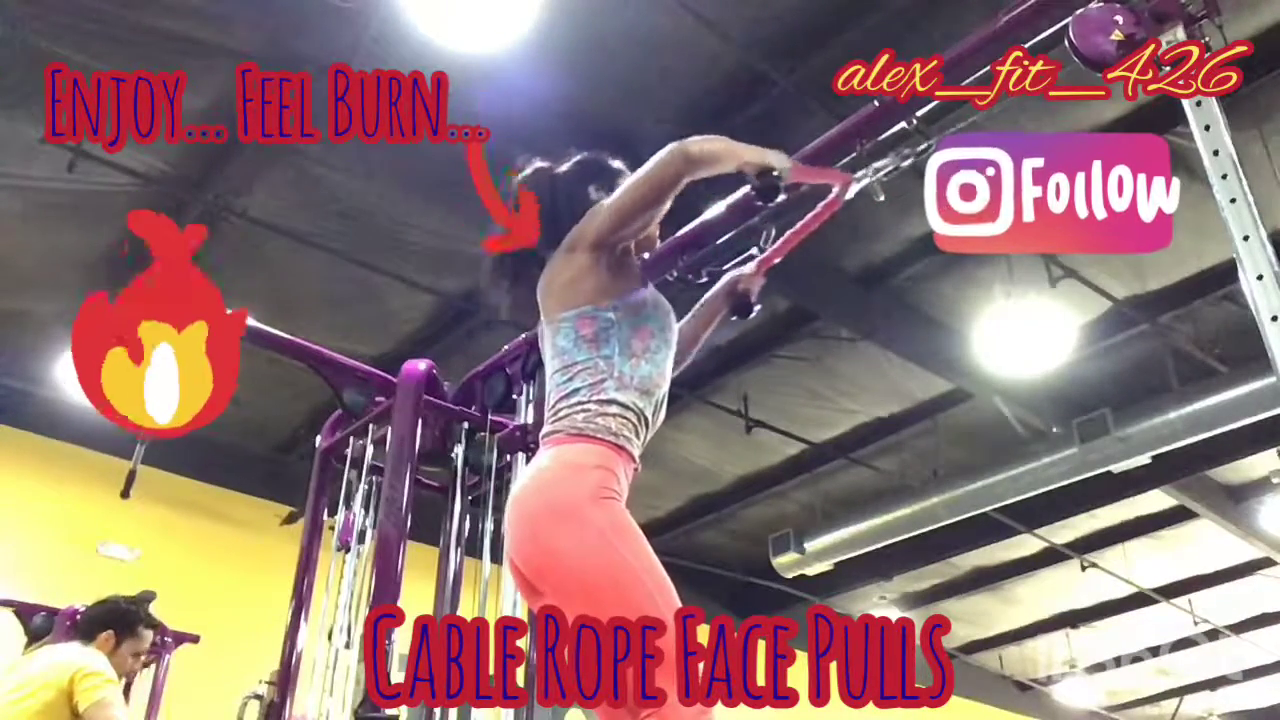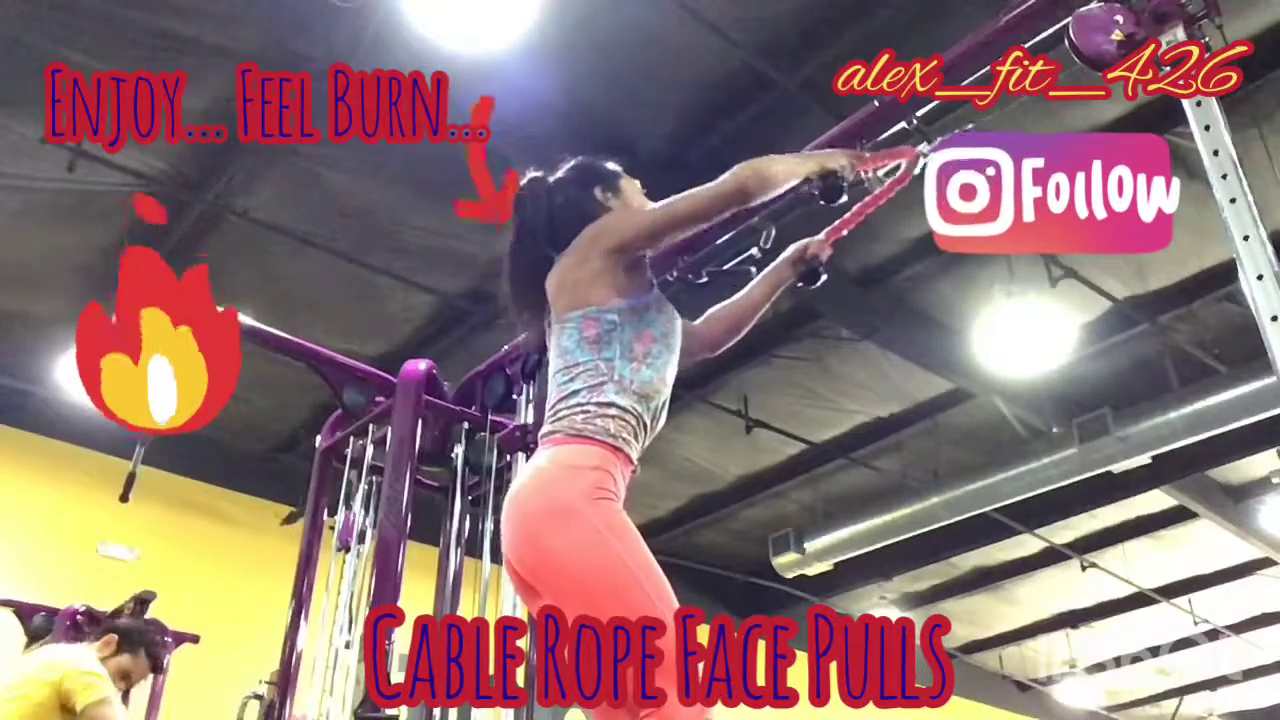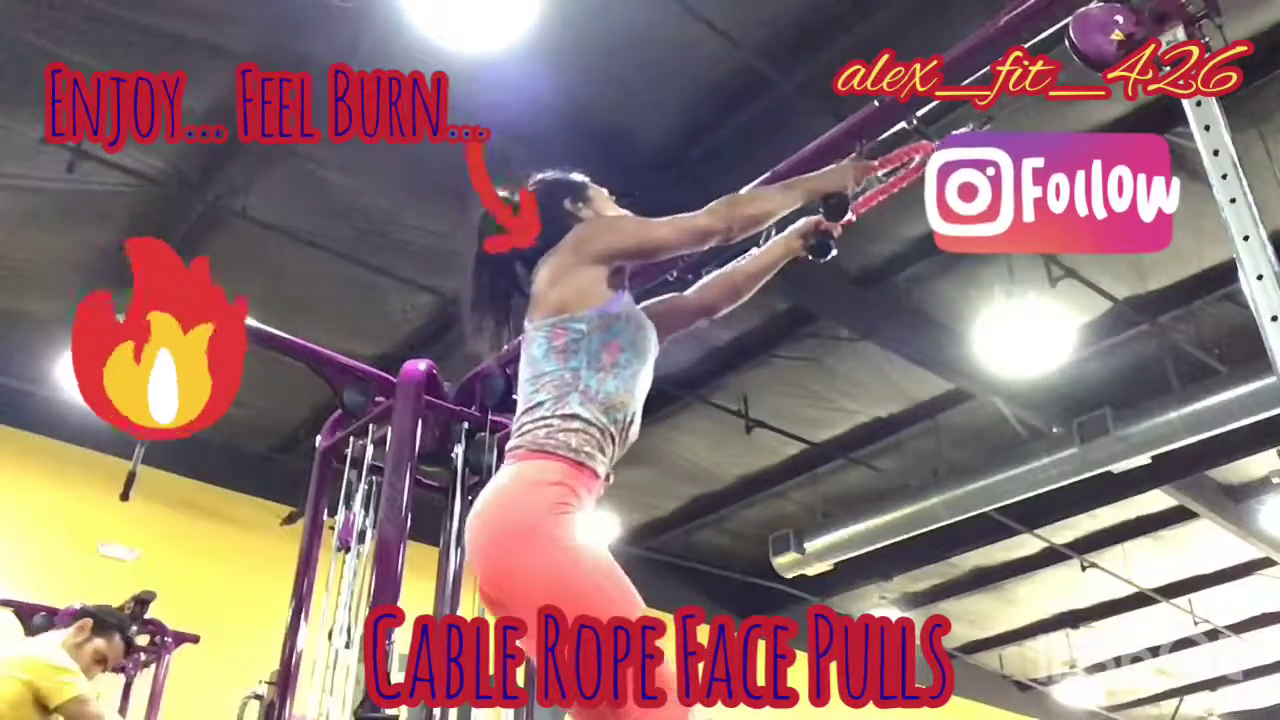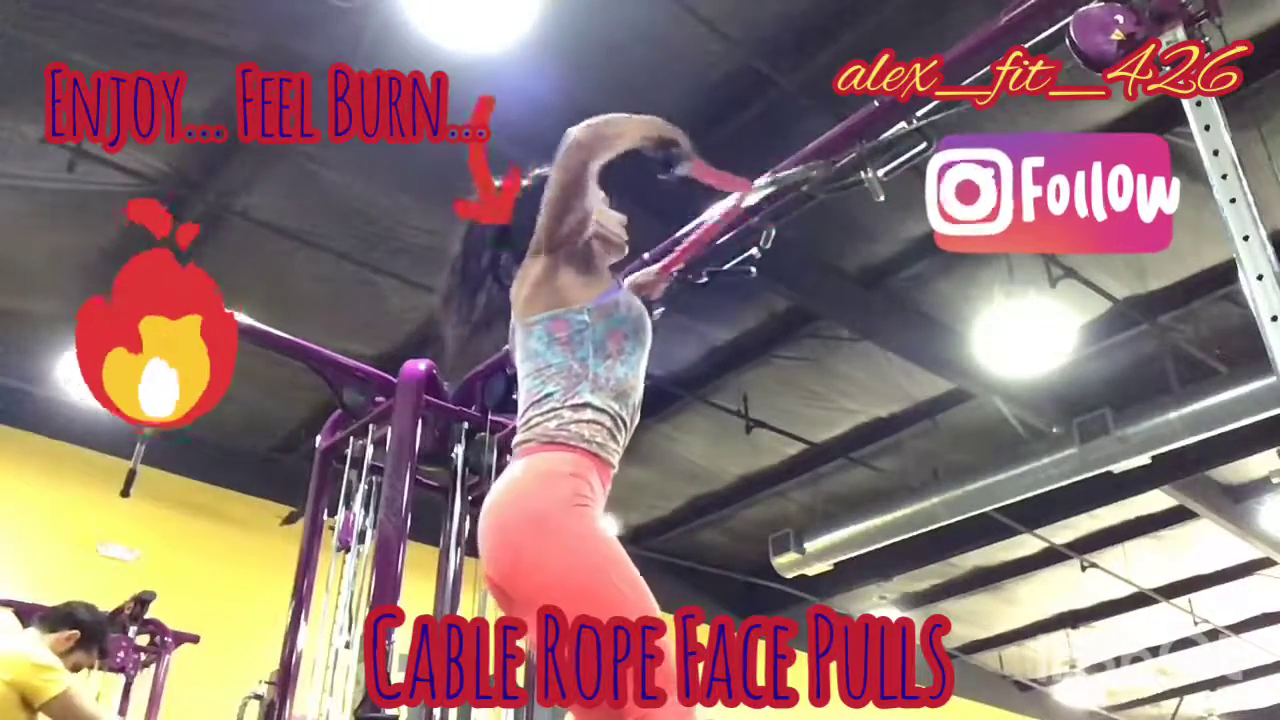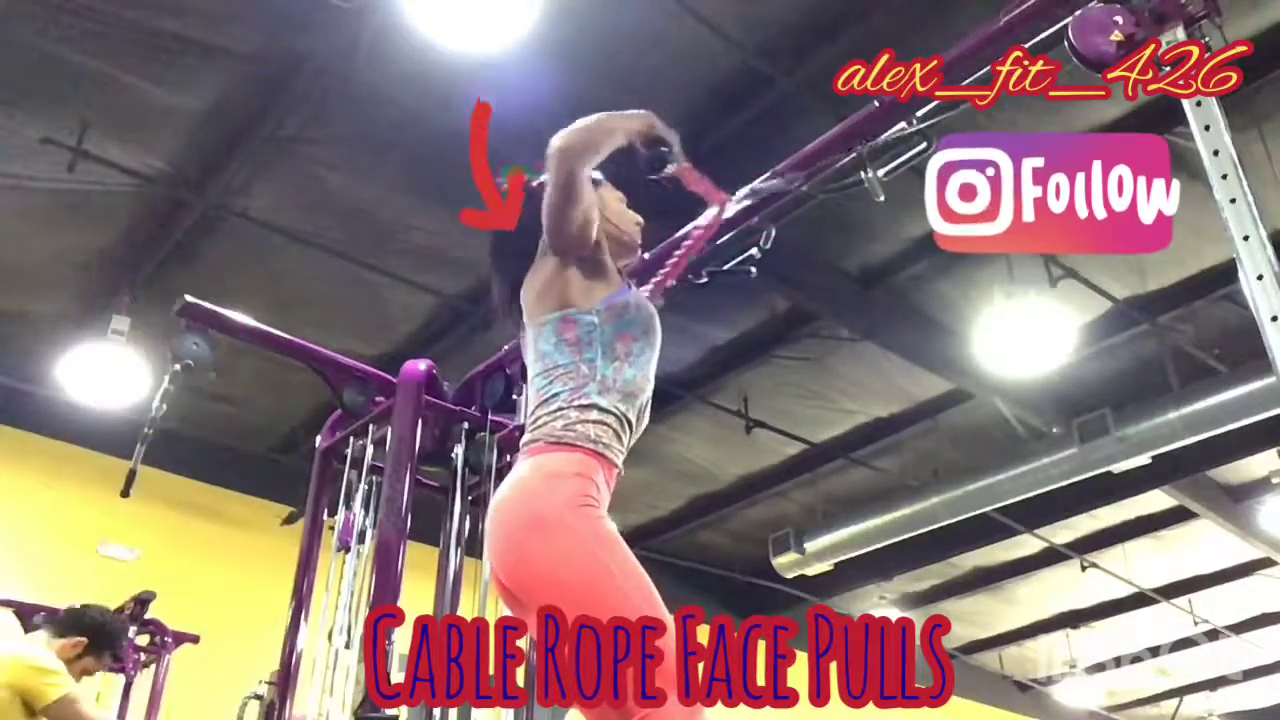
dt=0.5s
person 1, frame 1
left shoulder: (592, 287)
right shoulder: (591, 247)
left elbow: (653, 364)
right elbow: (683, 157)
left wrist: (722, 295)
right wrist: (760, 158)
left hip: (556, 503)
right hip: (573, 492)
person 1, frame 2
left shoulder: (619, 300)
right shoulder: (601, 243)
left elbow: (707, 336)
right elbow: (740, 184)
left wrist: (788, 267)
right wrist: (821, 160)
left hip: (554, 504)
right hip: (568, 494)
person 1, frame 3
left shoulder: (609, 309)
right shoulder: (580, 249)
left elbow: (704, 300)
right elbow: (721, 221)
left wrist: (795, 240)
right wrist: (820, 182)
left hip: (528, 520)
right hip: (533, 512)
person 1, frame 4
left shoulder: (557, 293)
right shoulder: (563, 250)
right elbow: (583, 146)
left wrist: (631, 293)
right wrist: (654, 130)
left hip: (530, 513)
right hip: (546, 503)
person 1, frame 5
left shoulder: (575, 290)
right shoulder: (571, 250)
right elbow: (567, 153)
left wrist: (624, 306)
right wrist: (637, 122)
left hip: (541, 512)
right hip: (552, 501)
